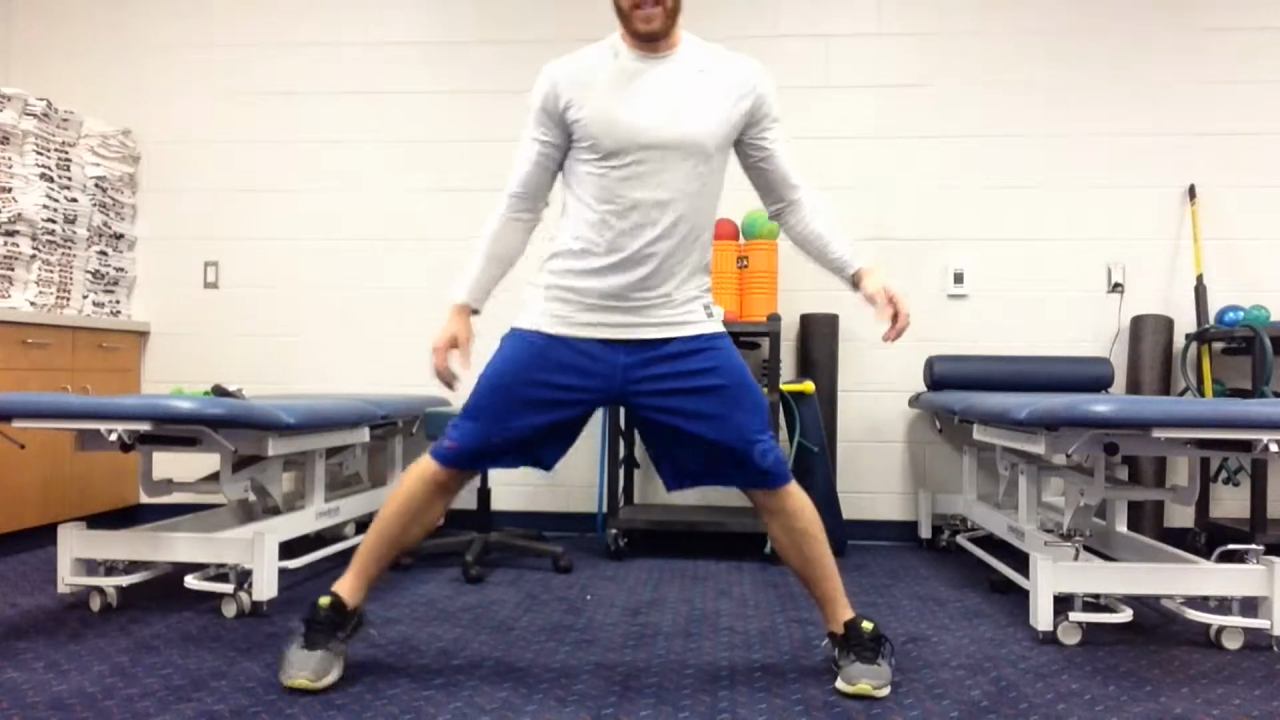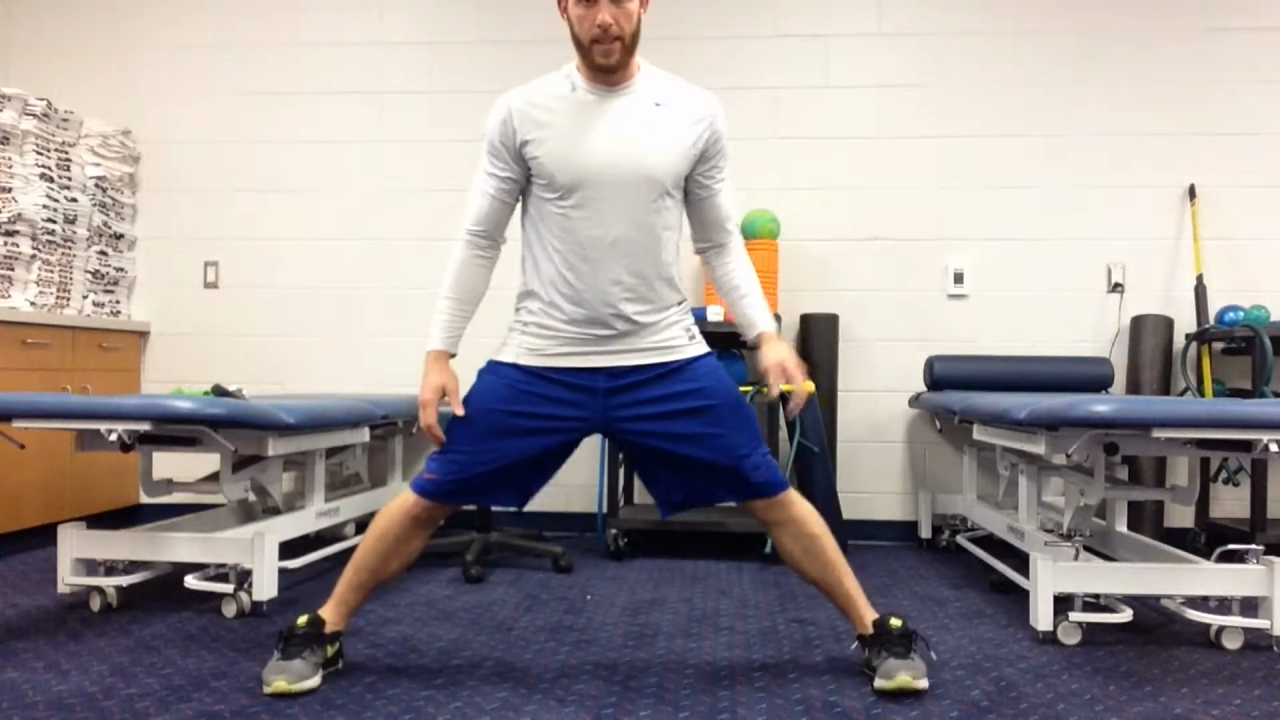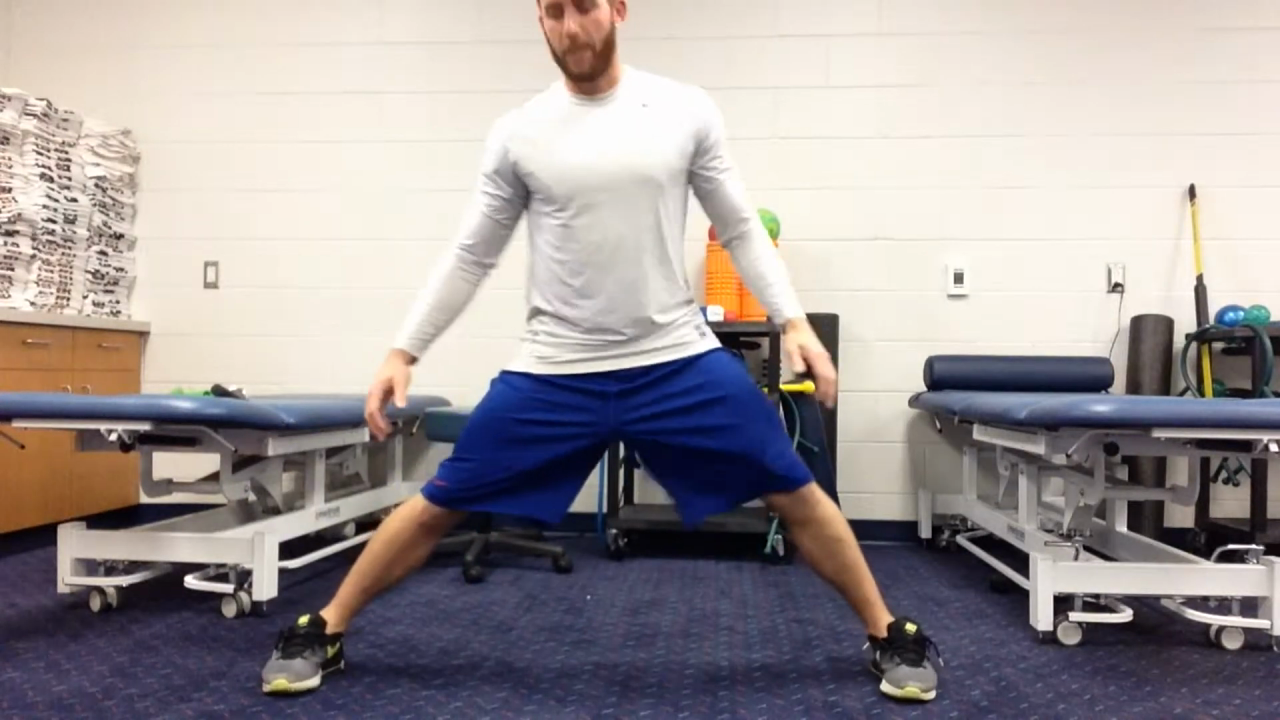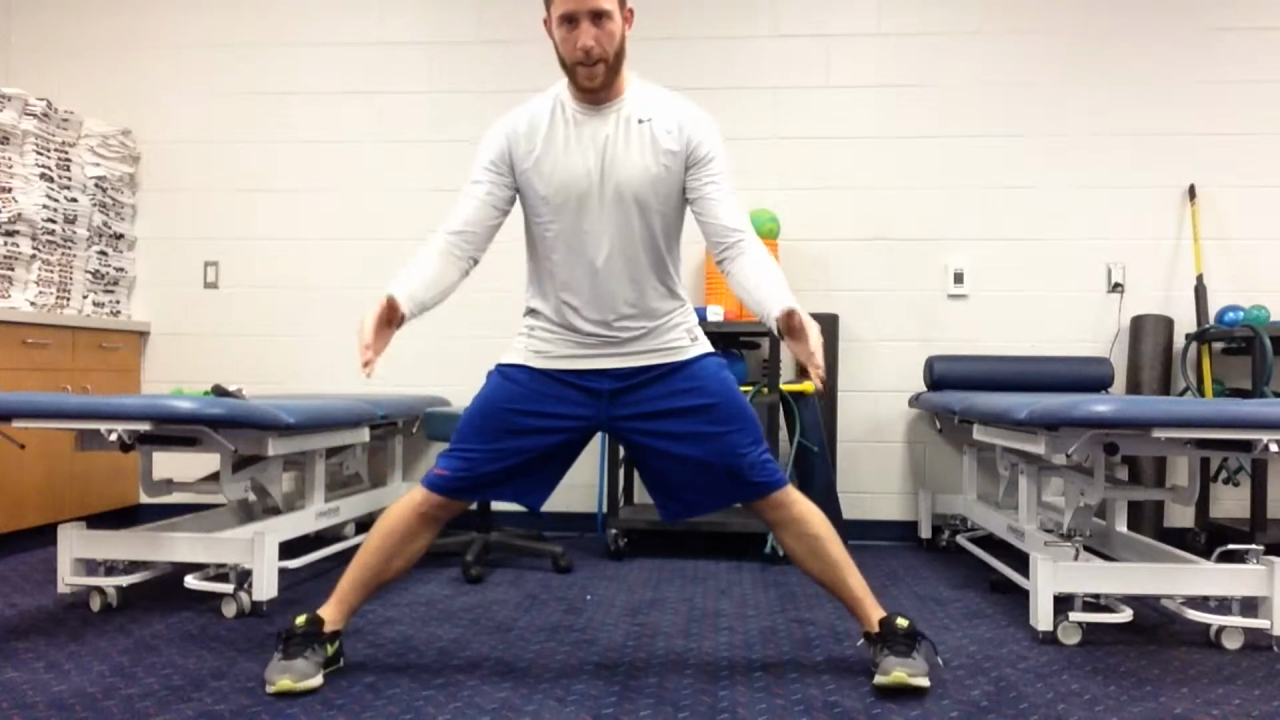
dt=1s
person 1, frame 1
left shoulder: (738, 80)
right shoulder: (567, 80)
left elbow: (786, 200)
right elbow: (521, 205)
left wrist: (858, 273)
right wrist: (463, 306)
left hip: (683, 335)
right hip: (563, 330)
left knee: (773, 481)
right knee: (450, 462)
left ankle: (850, 632)
right ankle: (341, 606)
person 1, frame 2
left shoulder: (695, 112)
right shoulder: (521, 112)
left elbow: (720, 243)
right elbow: (480, 241)
left wrist: (766, 335)
right wrist: (439, 352)
left hip: (668, 361)
right hip: (540, 364)
left knee: (771, 494)
right knee: (430, 498)
left ankle: (876, 632)
right ankle: (320, 632)
person 1, frame 3
left shoulder: (686, 111)
right shoulder: (518, 133)
left elbow: (741, 231)
right elbow: (471, 257)
left wrist: (793, 320)
right wrist: (404, 351)
left hip: (679, 362)
right hip: (553, 373)
left knee: (795, 492)
right knee: (441, 506)
left ankle: (891, 636)
right ankle: (321, 632)
person 1, frame 4
left shoulder: (684, 126)
right shoulder: (516, 133)
left elbow: (735, 244)
right elbow: (459, 243)
left wrist: (784, 309)
right wrist: (399, 299)
left hip: (668, 363)
right hip: (547, 365)
left knee: (770, 494)
right knee: (439, 495)
left ankle: (885, 630)
right ankle: (320, 629)
